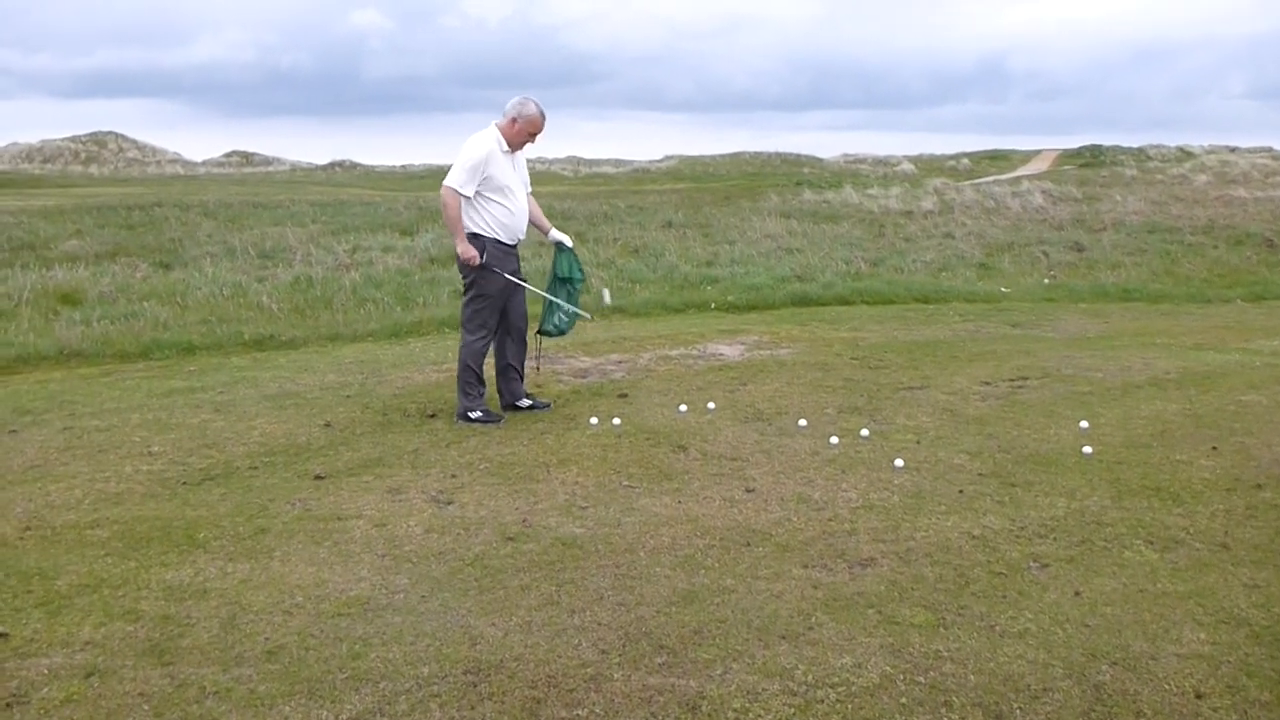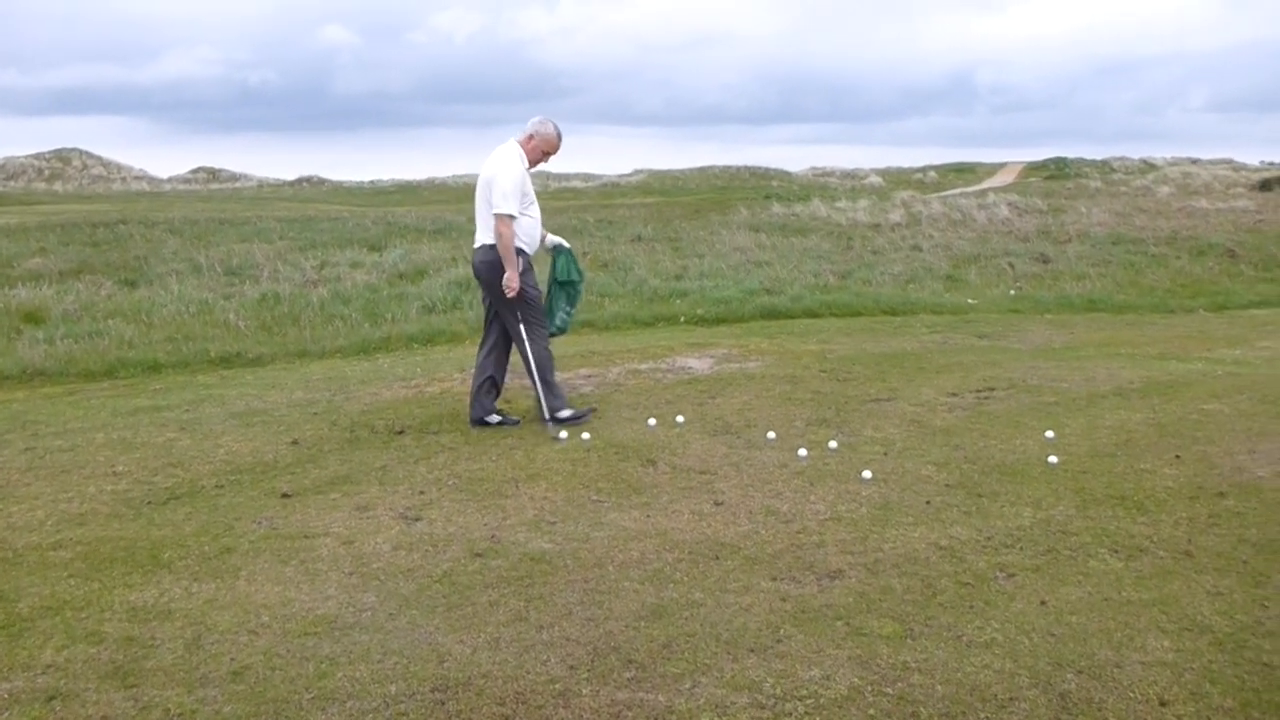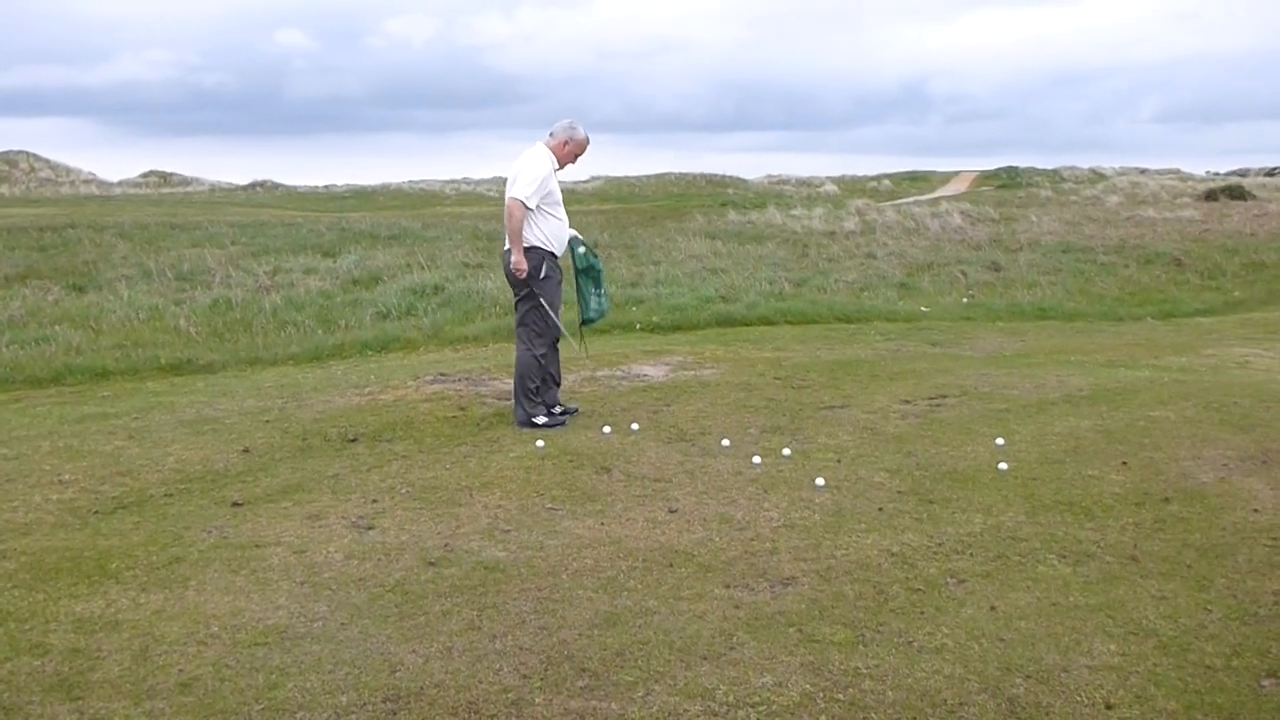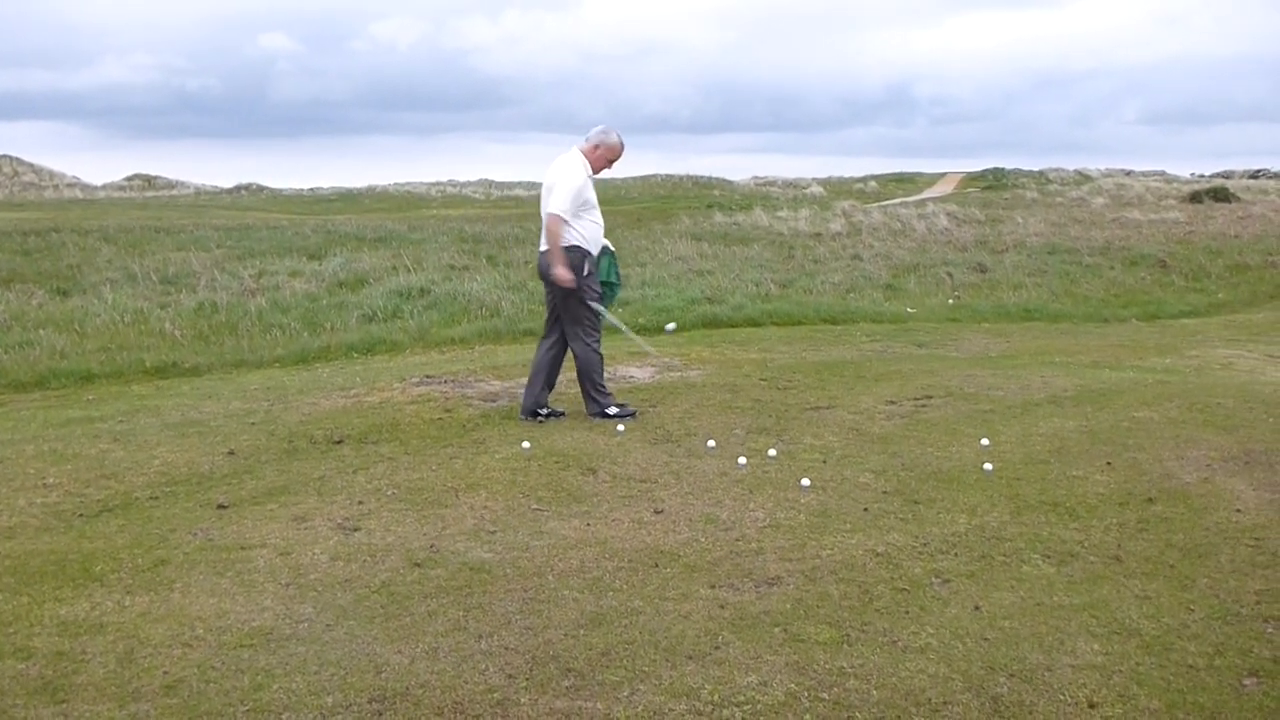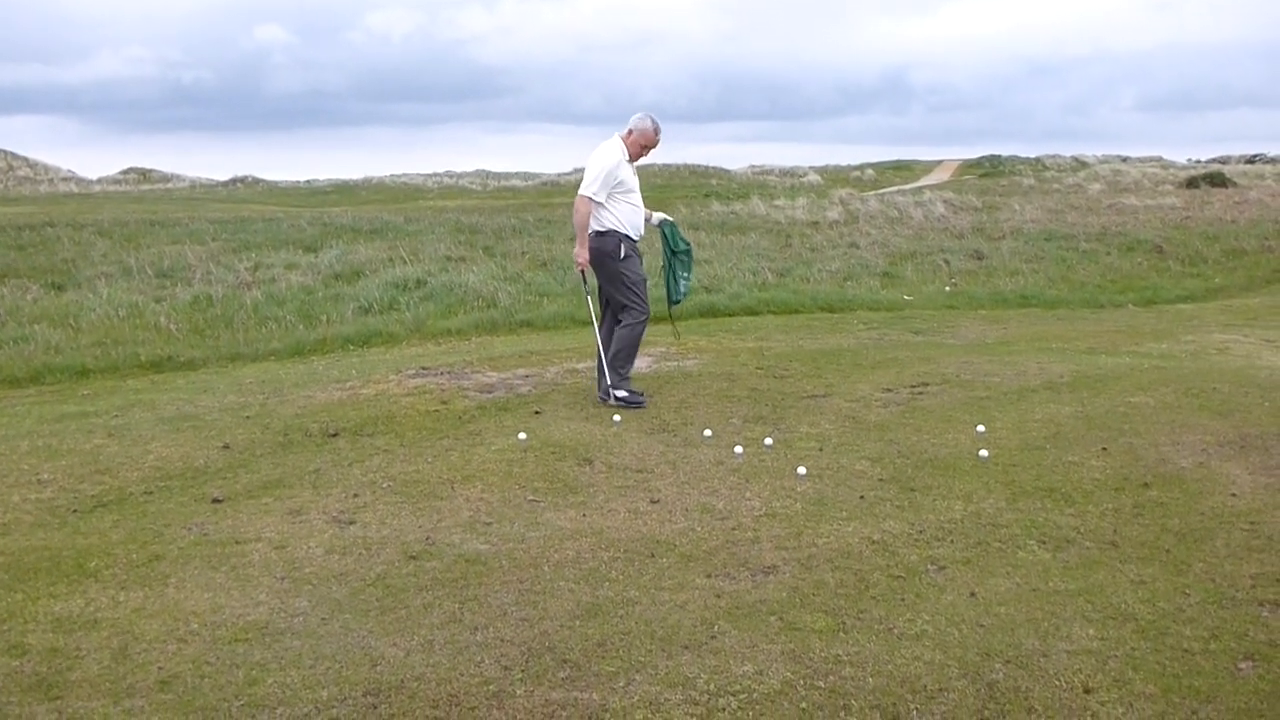
dt=1s
person 1, frame 1
left shoulder: (516, 153)
right shoulder: (480, 149)
left elbow: (524, 197)
right elbow: (449, 193)
left wrist: (550, 231)
right wrist: (461, 243)
left hip: (508, 251)
right hip: (483, 252)
left knee: (514, 327)
right knee: (479, 330)
left ankle: (512, 394)
right ankle: (470, 405)
person 1, frame 2
left shoulder: (511, 161)
right shoulder: (510, 166)
right elbow: (504, 224)
left wrist: (545, 237)
right wrist: (511, 271)
left hip: (495, 260)
right hip: (503, 261)
left knee: (498, 336)
right knee: (533, 332)
left ankle: (483, 408)
right ankle: (554, 407)
person 1, frame 3
left shoulder: (539, 163)
right shoulder: (538, 165)
right elbow: (514, 206)
left wrist: (564, 233)
right wrist: (516, 253)
left hip: (539, 260)
right hip: (533, 261)
left knee: (548, 334)
right knee: (534, 338)
left ankle: (548, 401)
right ankle: (529, 412)
person 1, frame 4
left shoulder: (571, 167)
right shoulder: (573, 173)
right elbow: (553, 220)
left wrist: (595, 240)
right wrist: (559, 265)
left hip: (565, 261)
right hip: (573, 262)
left knee: (556, 335)
right knee: (585, 335)
left ankle: (535, 403)
right ankle: (600, 404)
person 1, frame 5
left shoulder: (623, 159)
right shoulder: (609, 157)
right elbow: (583, 202)
left wrist: (651, 216)
right wrist: (581, 247)
left hip: (618, 245)
right hip: (612, 245)
left knee: (615, 317)
right knee: (635, 312)
left ankle: (612, 385)
right ankle: (616, 383)
